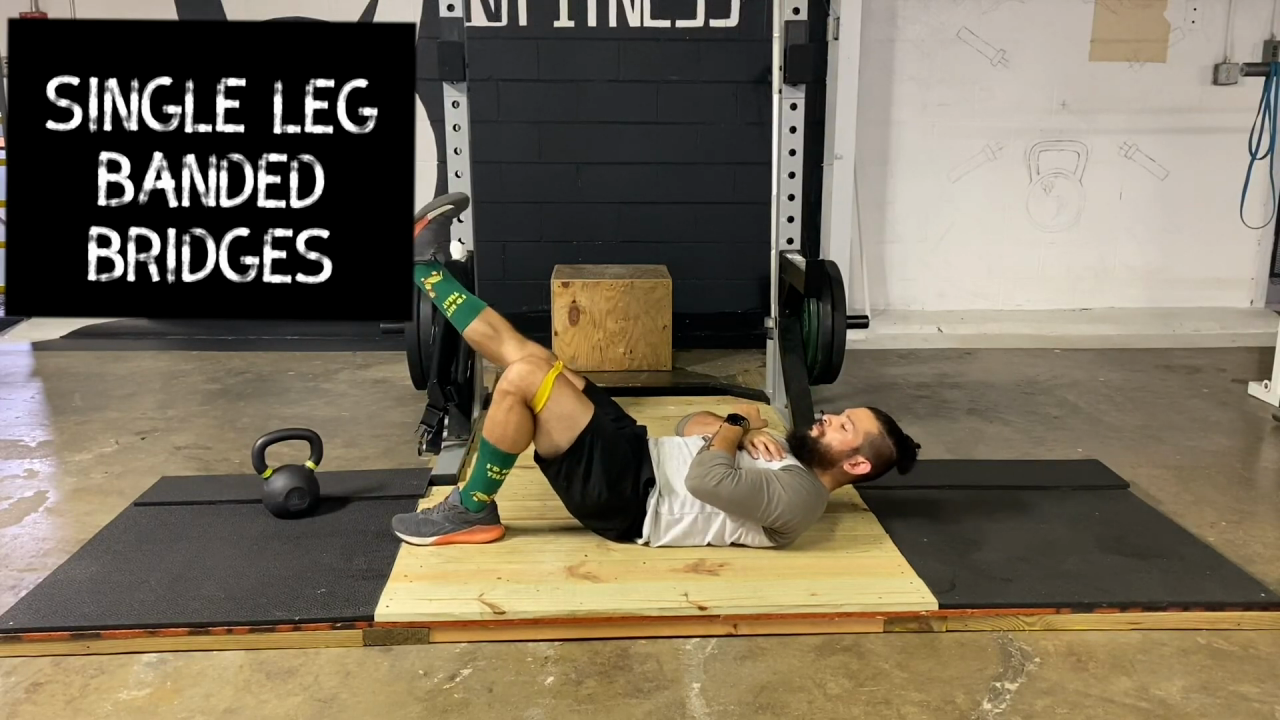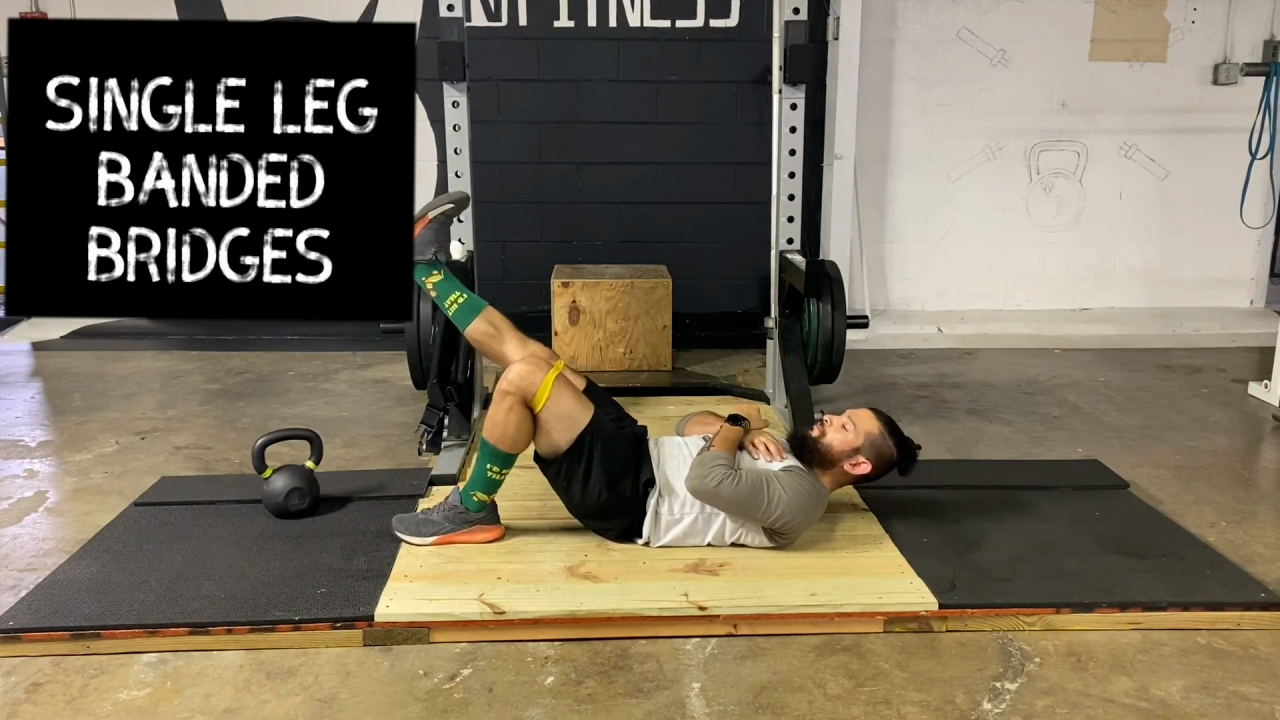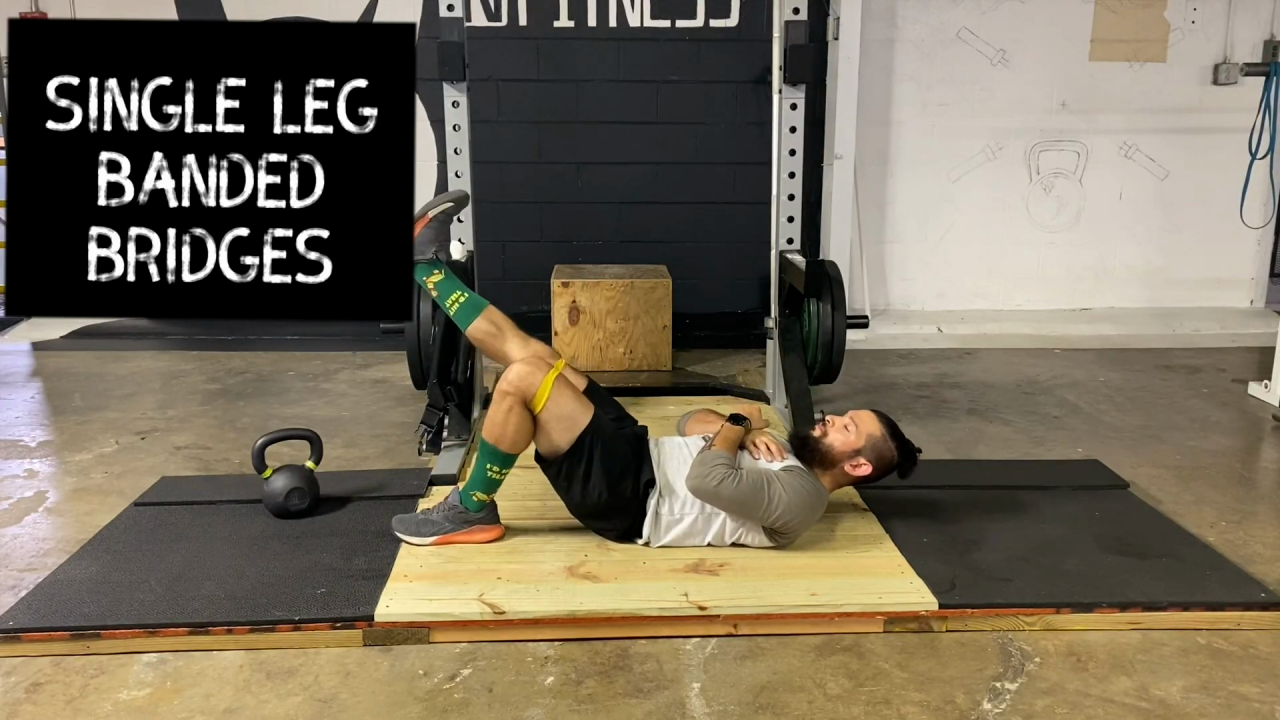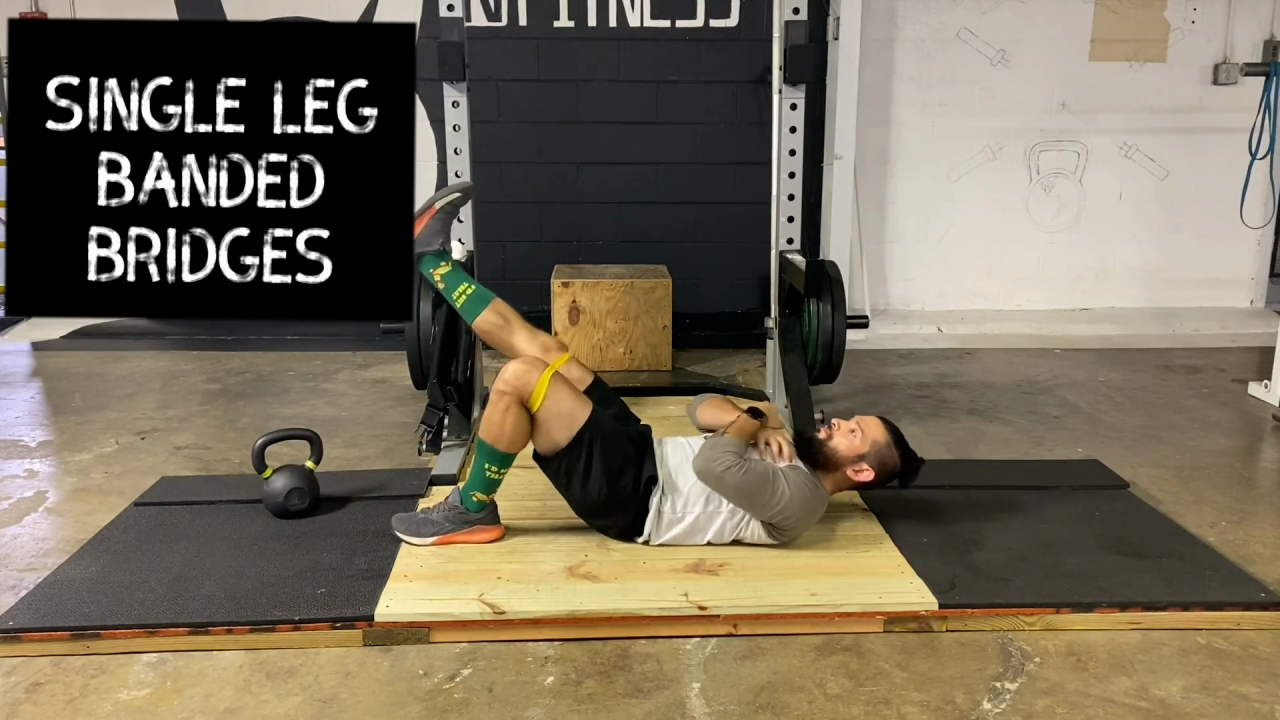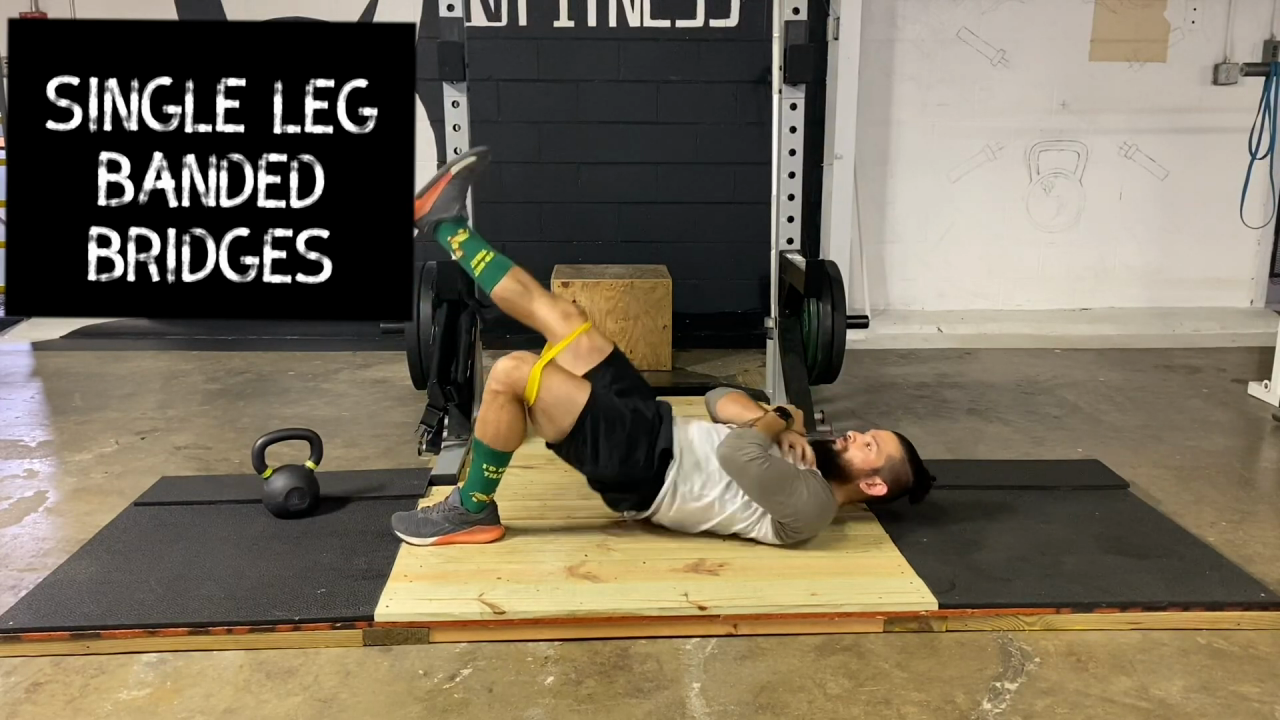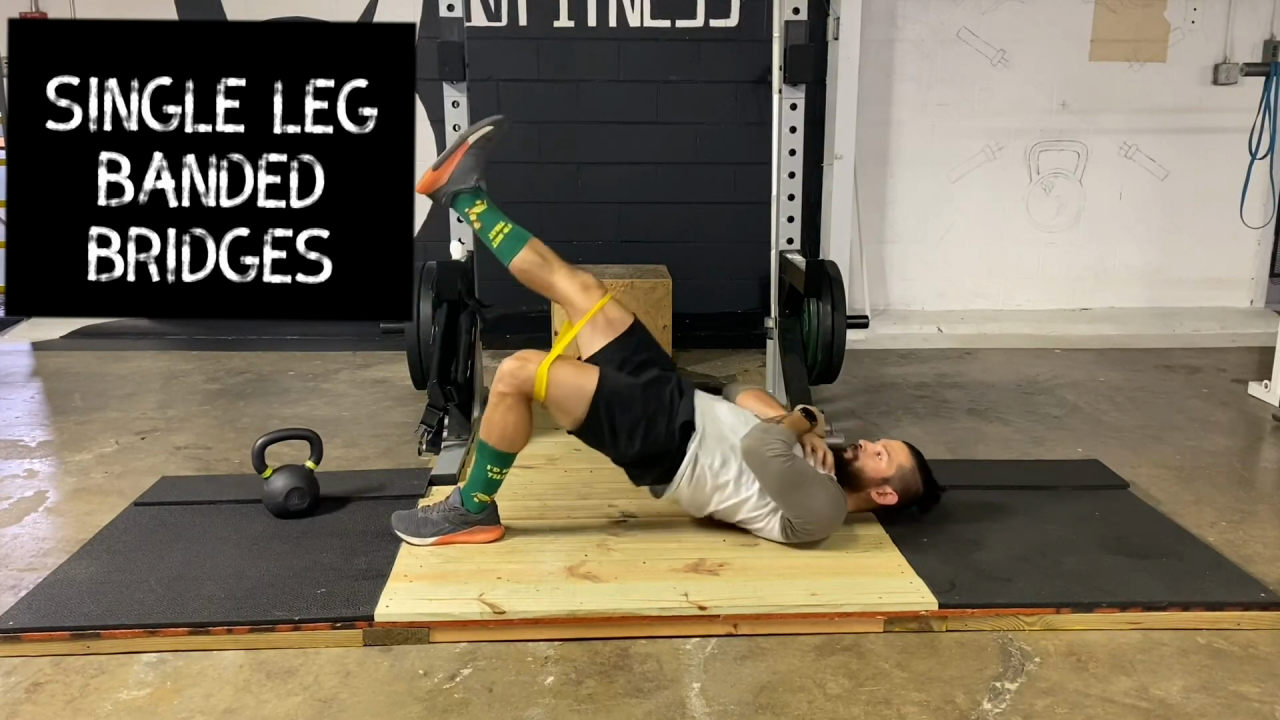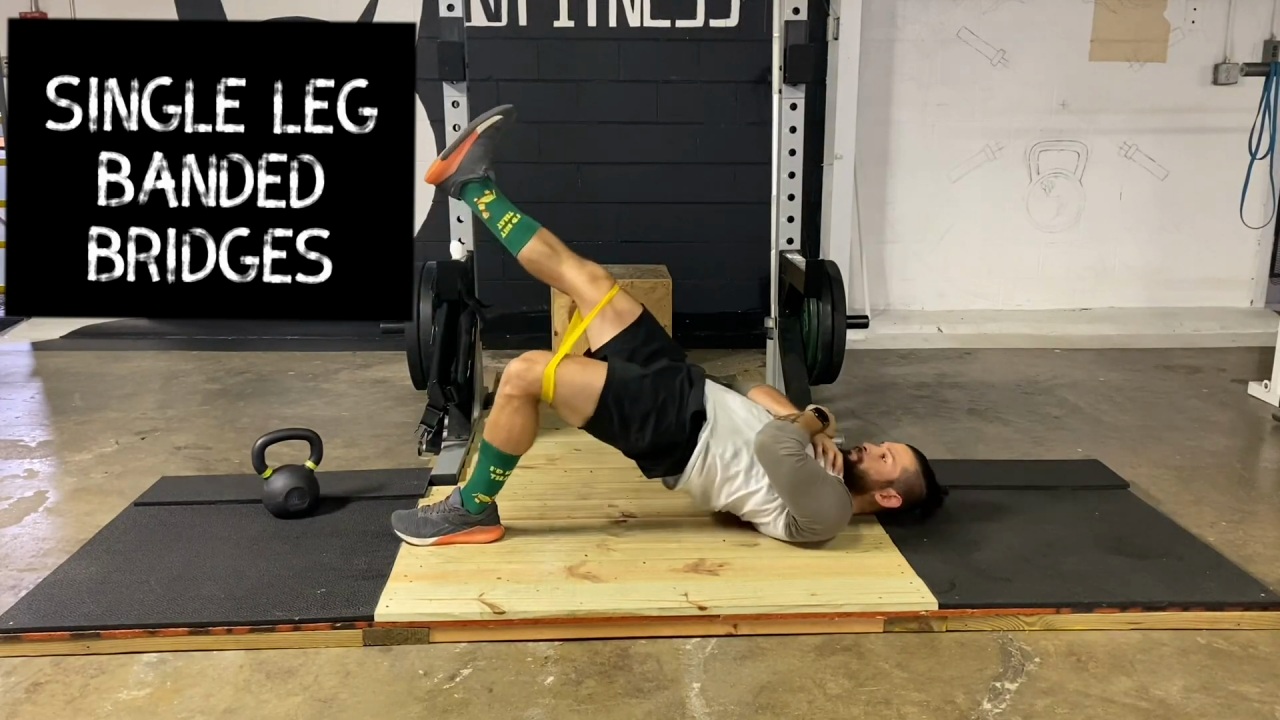
dt=0.2s
person 1, frame 1
left shoulder: (798, 497)
right shoulder: (785, 453)
left elbow: (704, 479)
right elbow: (690, 425)
left wrist: (738, 423)
right wrist: (743, 430)
left hip: (625, 498)
right hip: (638, 455)
left knee: (522, 377)
right knee: (522, 354)
left ankle: (472, 511)
right ankle: (429, 269)
person 1, frame 2
left shoulder: (798, 499)
right shoulder: (785, 455)
left elbow: (705, 480)
right elbow: (691, 425)
left wrist: (737, 423)
right wrist: (745, 429)
left hip: (625, 497)
right hip: (637, 454)
left knee: (522, 377)
right knee: (527, 354)
left ankle: (471, 511)
right ankle: (430, 268)
person 1, frame 3
left shoulder: (798, 499)
right shoulder: (784, 455)
left elbow: (705, 479)
right elbow: (692, 424)
left wrist: (740, 424)
right wrist: (744, 429)
left hip: (626, 497)
right hip: (638, 454)
left knee: (522, 379)
right knee: (529, 353)
left ankle: (472, 511)
right ankle: (430, 267)
person 1, frame 4
left shoulder: (797, 500)
right shoulder: (791, 458)
left elbow: (714, 464)
right elbow: (702, 405)
left wrist: (756, 421)
right wrist: (757, 421)
left hip: (628, 493)
right hip: (641, 453)
left knee: (518, 378)
right knee: (535, 347)
left ankle: (471, 512)
right ankle: (433, 257)
person 1, frame 5
left shoulder: (809, 504)
right shoulder: (806, 461)
left elbow: (738, 452)
right elbow: (719, 399)
left wrist: (779, 421)
right wrist: (780, 422)
left hip: (642, 463)
right hip: (657, 430)
left knee: (510, 373)
right knee: (556, 314)
left ankle: (470, 511)
right ankle: (448, 223)
person 1, frame 6
left shoulder: (819, 510)
right shoulder: (818, 466)
left elbow: (760, 448)
right elbow: (741, 394)
left wrist: (802, 423)
right wrist: (802, 425)
left hip: (664, 434)
right hip: (674, 403)
left knee: (517, 372)
right knee: (575, 286)
left ankle: (472, 511)
right ankle: (465, 194)
person 1, frame 7
left shoulder: (825, 511)
right shoulder: (824, 466)
left elbow: (773, 445)
right elbow: (752, 392)
left wrist: (814, 421)
right wrist: (811, 423)
left hip: (674, 426)
right hip: (685, 393)
left knee: (523, 374)
right knee: (584, 276)
left ankle: (473, 510)
right ankle: (473, 183)
